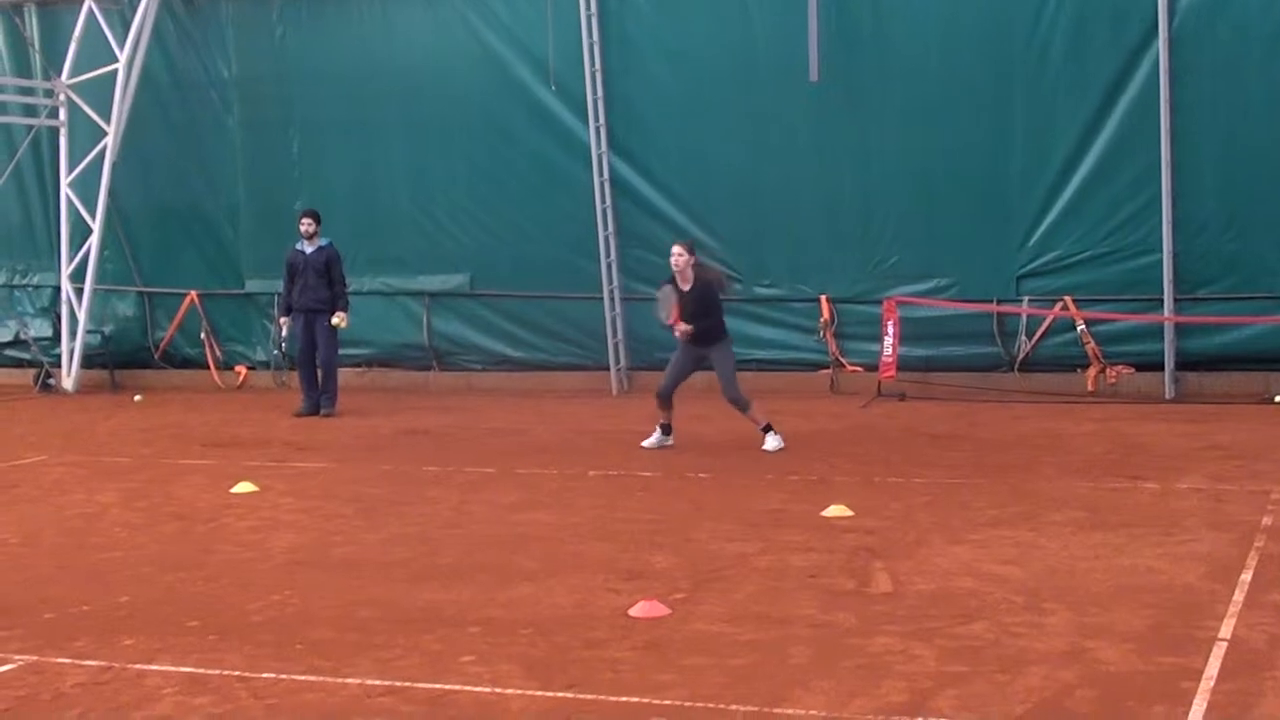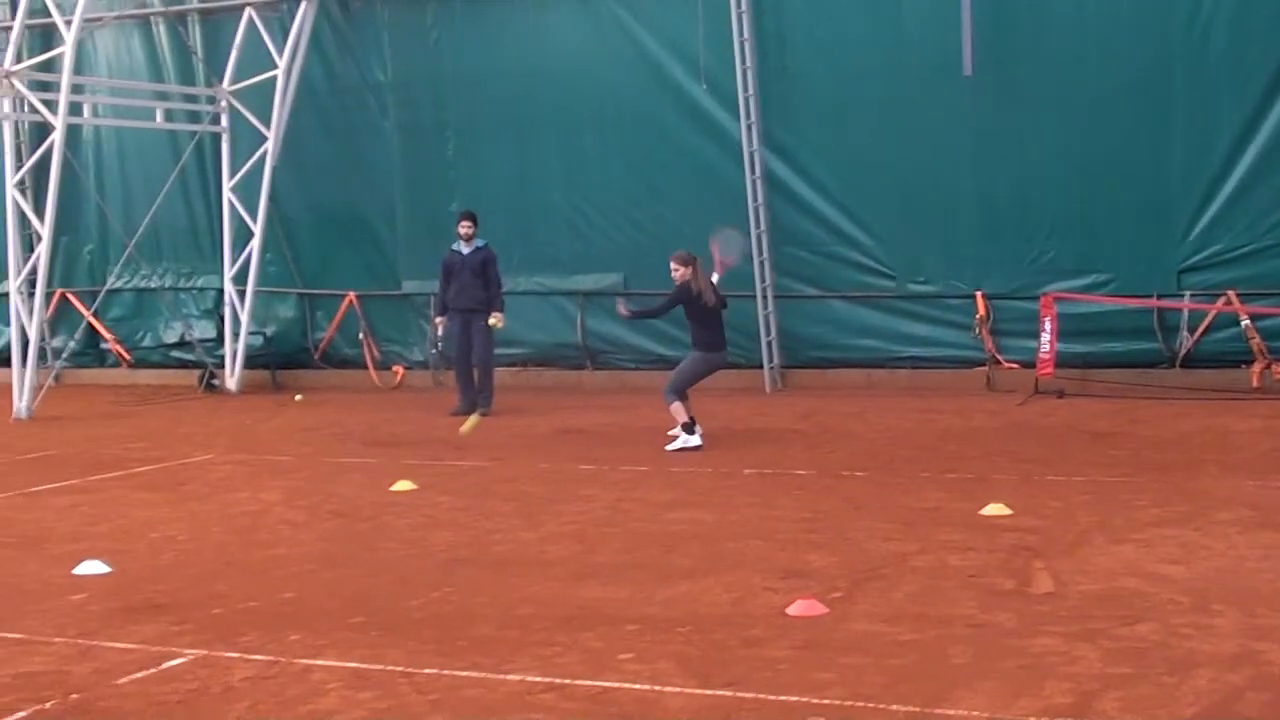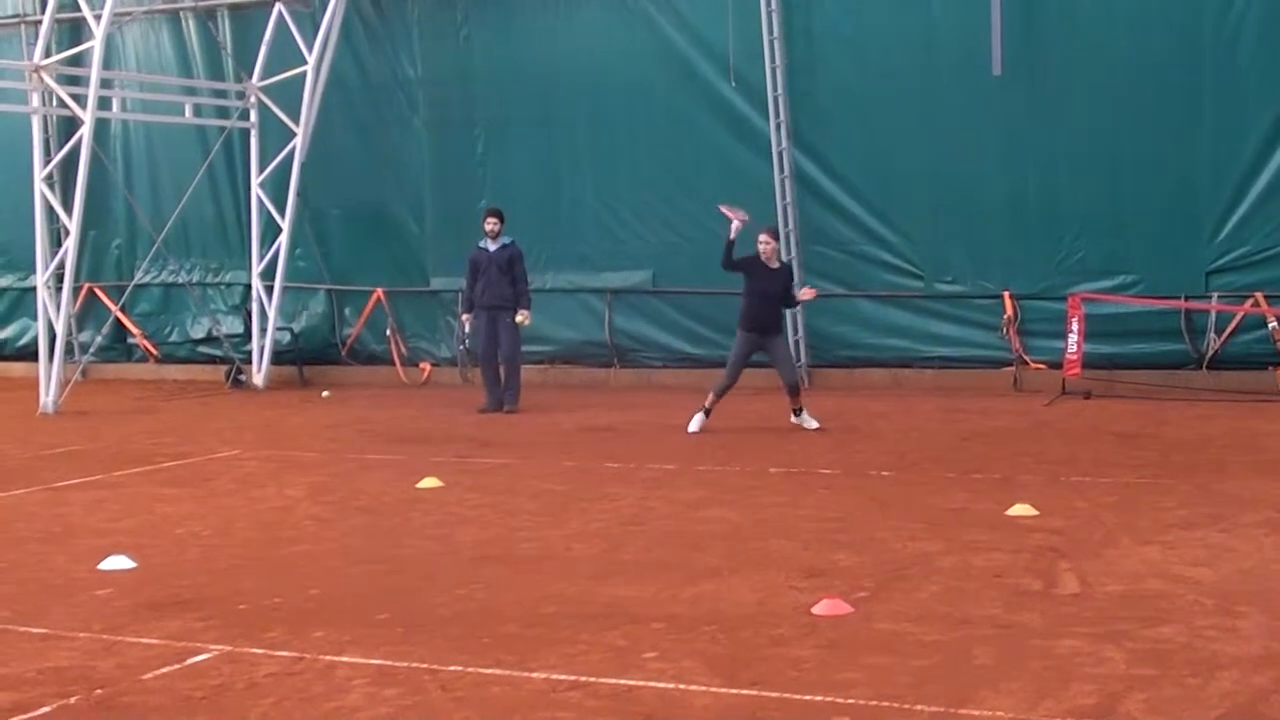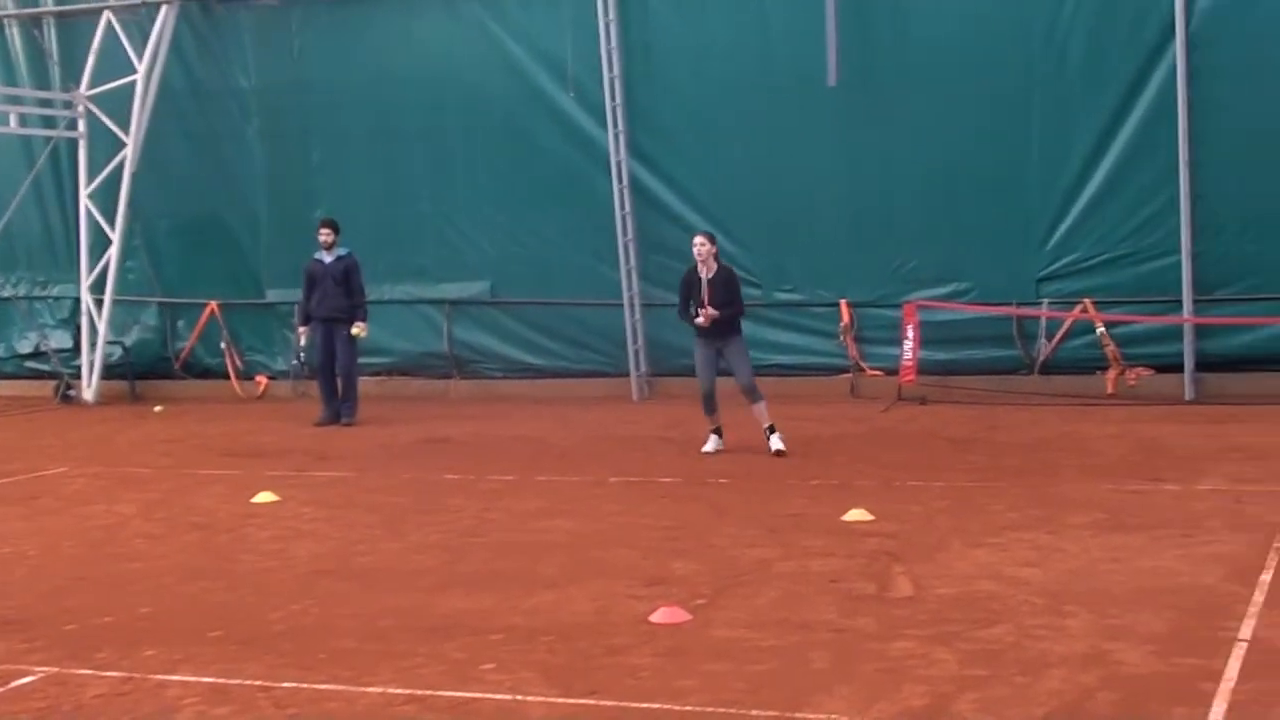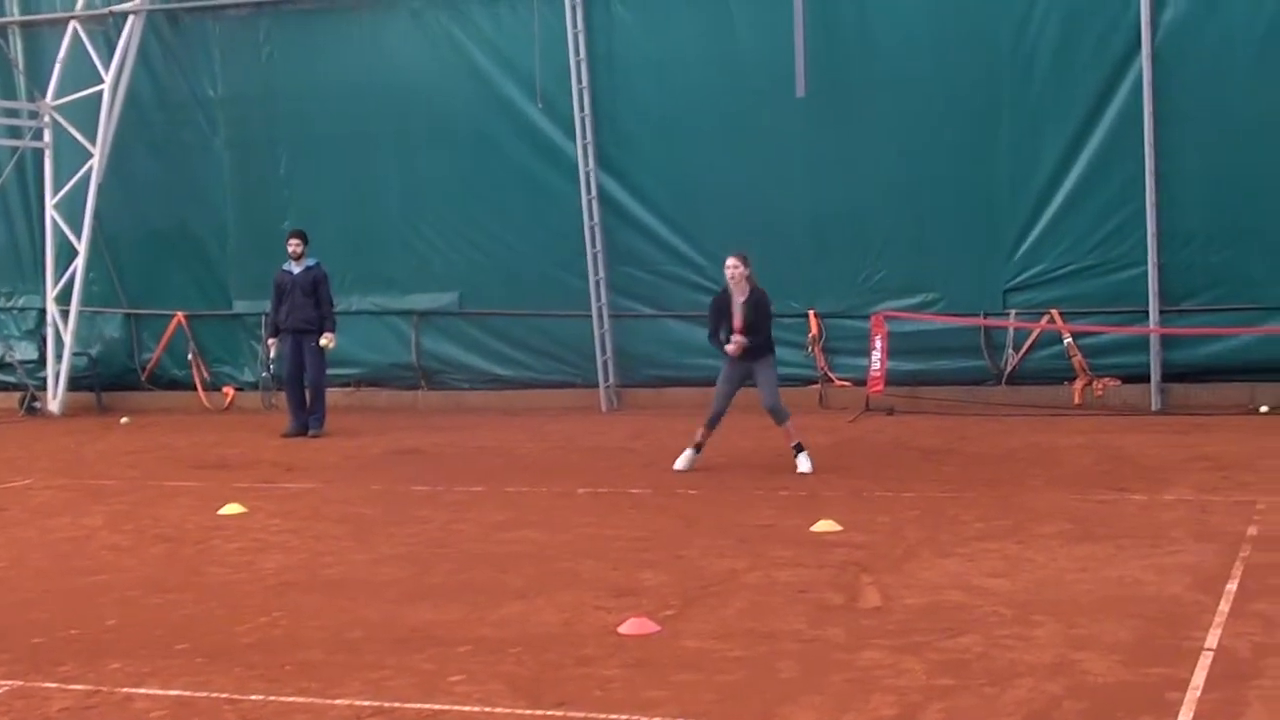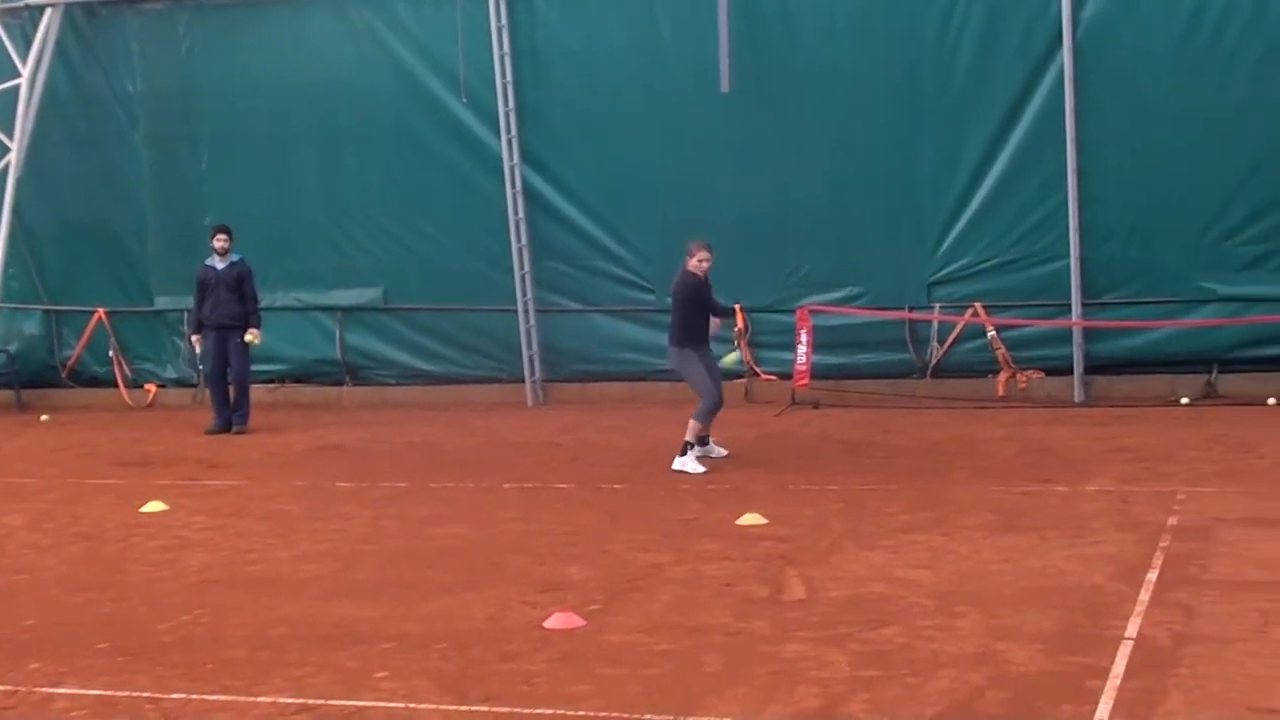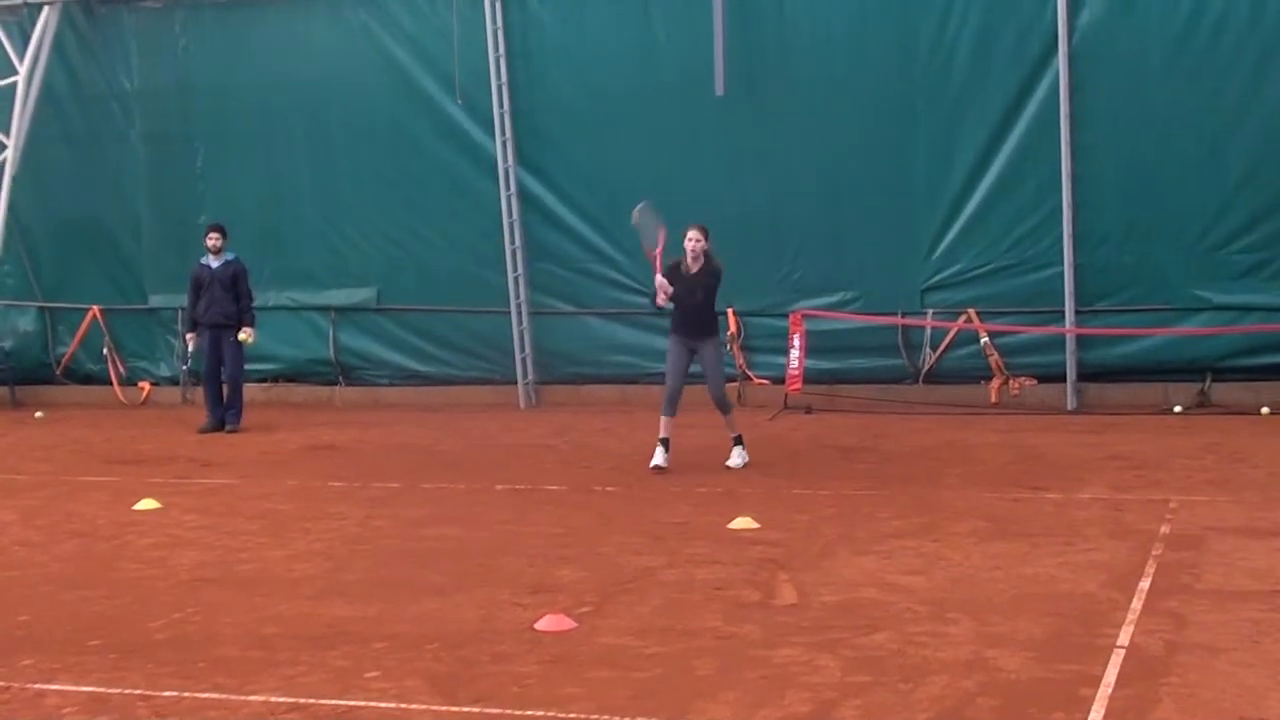
dt=0.7s
person 1, frame 1
left shoulder: (705, 284)
right shoulder: (669, 285)
left elbow: (717, 320)
left wrist: (692, 329)
right wrist: (677, 330)
left hip: (717, 344)
right hip: (689, 346)
left knee: (732, 396)
right knee: (664, 391)
left ankle: (771, 433)
right ankle: (664, 432)
person 1, frame 2
left shoulder: (685, 290)
right shoulder: (707, 285)
left elbow: (659, 311)
right elbow: (722, 304)
left wrist: (630, 313)
left hip: (706, 353)
right hip: (716, 352)
left knee: (670, 391)
right knee: (678, 383)
left ankle: (689, 435)
right ankle: (690, 425)
person 1, frame 3
left shoulder: (786, 270)
right shoulder: (751, 263)
left elbow: (786, 302)
right elbow: (727, 264)
left wrist: (799, 298)
right wrist: (732, 237)
left hip: (775, 335)
right hip: (749, 333)
left knee: (792, 381)
right knee: (729, 380)
left ankle: (799, 412)
right ankle: (703, 413)
person 1, frame 4
left shoulder: (727, 274)
right shoulder: (689, 278)
left elbow: (739, 310)
right elbow: (683, 311)
left wrist: (717, 315)
right wrist: (696, 320)
left hip: (732, 339)
right hip: (704, 341)
left knee: (748, 383)
right knee: (706, 390)
left ankle: (772, 435)
right ankle: (716, 435)
person 1, frame 5
left shoulder: (760, 298)
right shoulder: (719, 300)
left elbow: (765, 335)
right elbow: (712, 335)
left wrist: (745, 342)
right wrist: (726, 347)
left hip: (762, 358)
right hip: (735, 359)
left knee: (772, 404)
right knee: (718, 410)
left ankle: (800, 453)
right ankle: (694, 451)
person 1, frame 6
left shoulder: (697, 278)
right shoulder: (690, 284)
right elbow: (718, 311)
left wrist: (714, 317)
right wrist: (732, 311)
left hip: (699, 347)
right hip: (683, 350)
left knee: (716, 396)
right knee: (710, 398)
left ankle: (703, 442)
right ankle: (684, 456)
person 1, frame 7
left shoulder: (712, 271)
right shoulder: (673, 269)
left elbow: (698, 302)
right elbow: (659, 301)
left wrist: (671, 292)
right wrist: (661, 297)
left hip: (707, 339)
right hip: (679, 338)
left knee: (718, 395)
right knee: (672, 391)
left ankle: (738, 446)
right ankle: (662, 449)
person 2, frame 1
left shoulder: (329, 252)
right shoulder: (294, 254)
left elbow: (339, 283)
right elbow: (288, 286)
left wrist: (341, 308)
right wrist: (284, 312)
left hip: (324, 313)
right hip: (301, 314)
left knee: (327, 358)
right knee: (304, 358)
left ankle: (327, 403)
right ankle: (310, 402)
person 2, frame 2
left shoulder: (486, 253)
right shoulder: (450, 255)
left elbow: (494, 284)
right elbow: (444, 286)
left wrist: (497, 309)
right wrist: (440, 312)
left hip: (480, 313)
right hip: (457, 314)
left knee: (483, 357)
right knee: (460, 358)
left ankle: (484, 402)
right ankle: (466, 401)
person 2, frame 3
left shoulder: (512, 250)
right shoulder: (477, 253)
left elbow: (521, 281)
right elbow: (470, 284)
left wrist: (524, 306)
right wrist: (466, 310)
left hip: (507, 310)
right hip: (483, 311)
left knee: (509, 354)
right knee: (486, 355)
left ankle: (510, 399)
right ankle: (493, 398)
person 2, frame 4
left shoulder: (348, 261)
right shoulder: (312, 264)
left elbow: (357, 292)
right elbow: (306, 296)
left wrist: (360, 318)
right wrist: (303, 322)
left hip: (343, 322)
right hip: (320, 323)
left knee: (346, 367)
right knee: (323, 367)
left ankle: (348, 411)
right ankle: (331, 411)
person 2, frame 5
left shoulder: (317, 272)
right shoulder: (281, 275)
left elbow: (326, 303)
right elbow: (275, 307)
left wrist: (329, 329)
right wrist: (272, 334)
left hip: (312, 333)
right hip: (289, 334)
left knee: (315, 378)
right knee: (291, 378)
left ankle: (316, 423)
right ankle: (299, 422)
person 2, frame 6
left shoulder: (241, 267)
right shoulder: (204, 271)
left elbow: (251, 299)
right elbow: (198, 303)
left wrist: (254, 325)
right wrist: (195, 330)
left hip: (237, 329)
right hip: (212, 330)
left knee: (239, 375)
right knee: (214, 375)
left ankle: (240, 419)
right ankle: (222, 420)
person 2, frame 7
left shoulder: (236, 266)
right shoulder: (199, 269)
left elbow: (245, 298)
right elbow: (192, 301)
left wrist: (248, 324)
right wrist: (190, 328)
left hip: (231, 328)
right hip: (207, 329)
left knee: (233, 373)
right knee: (209, 374)
left ankle: (232, 418)
right ankle: (215, 418)
